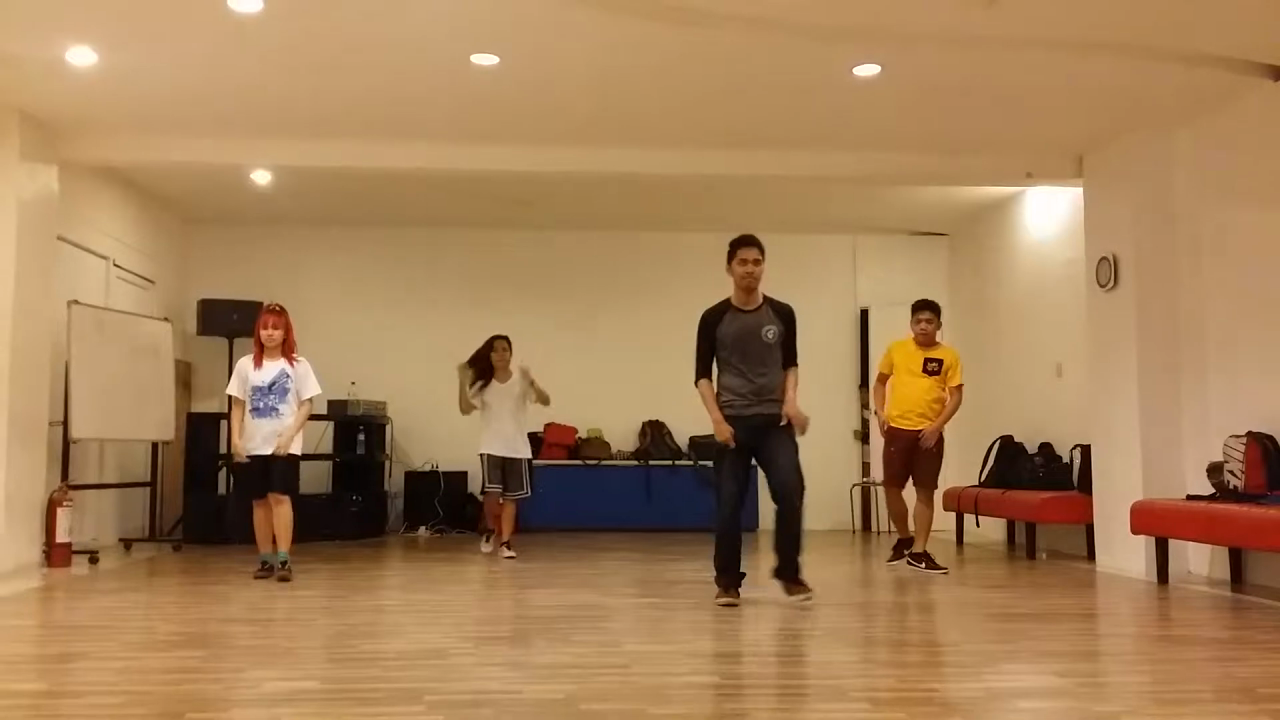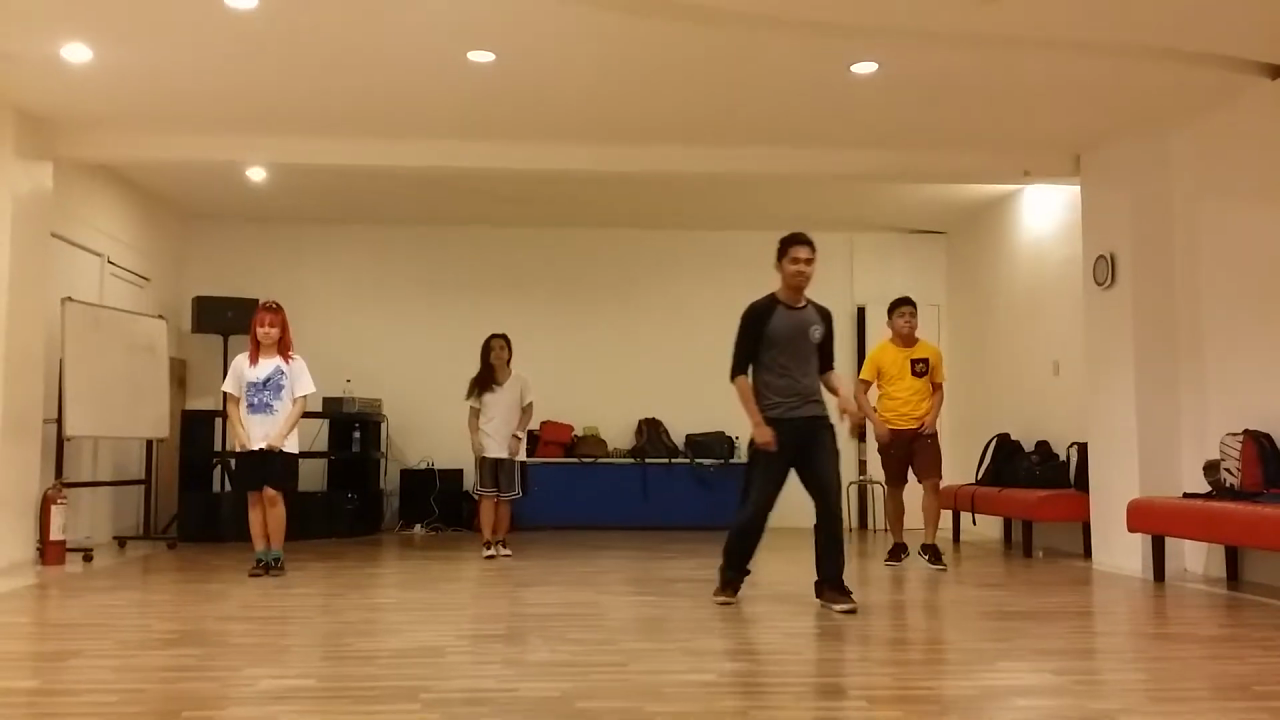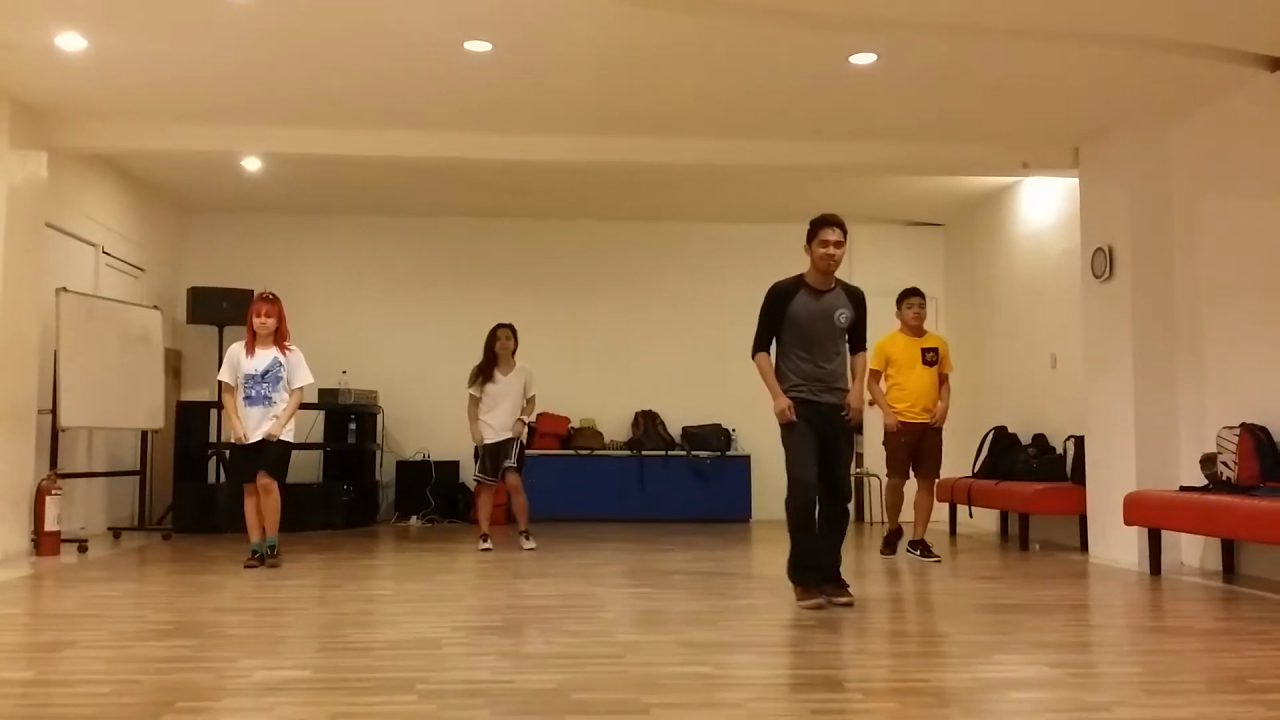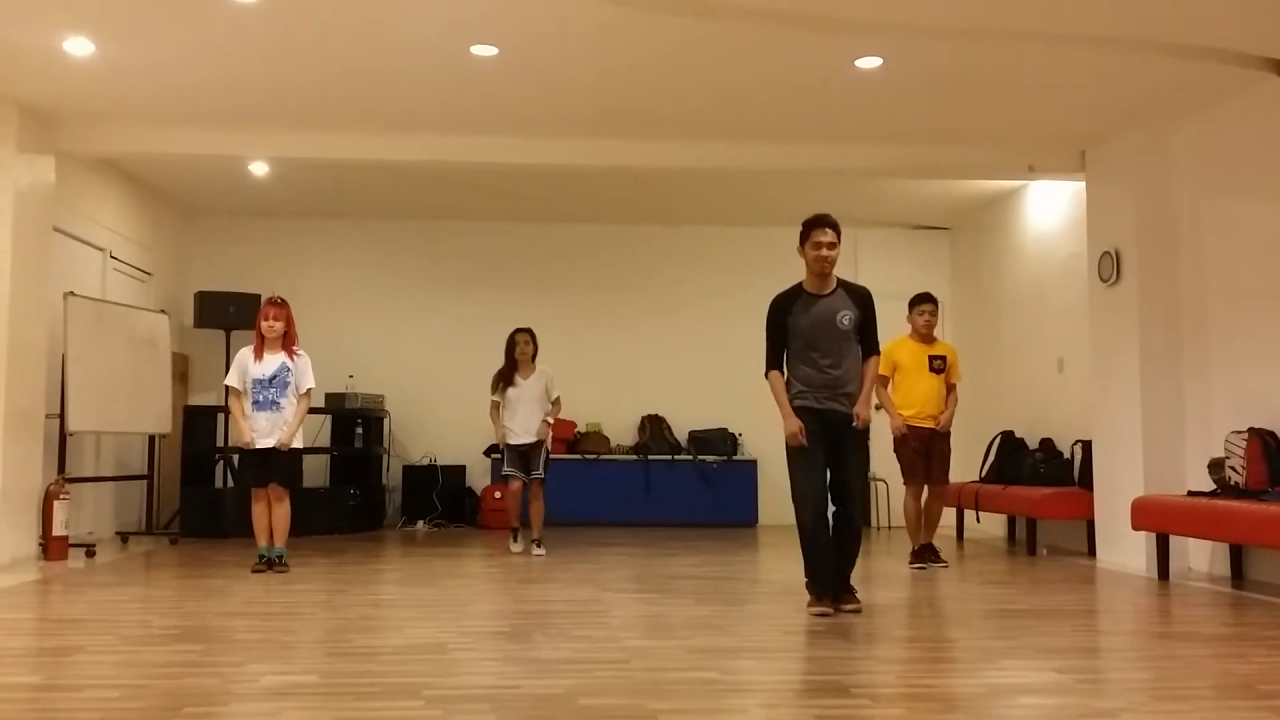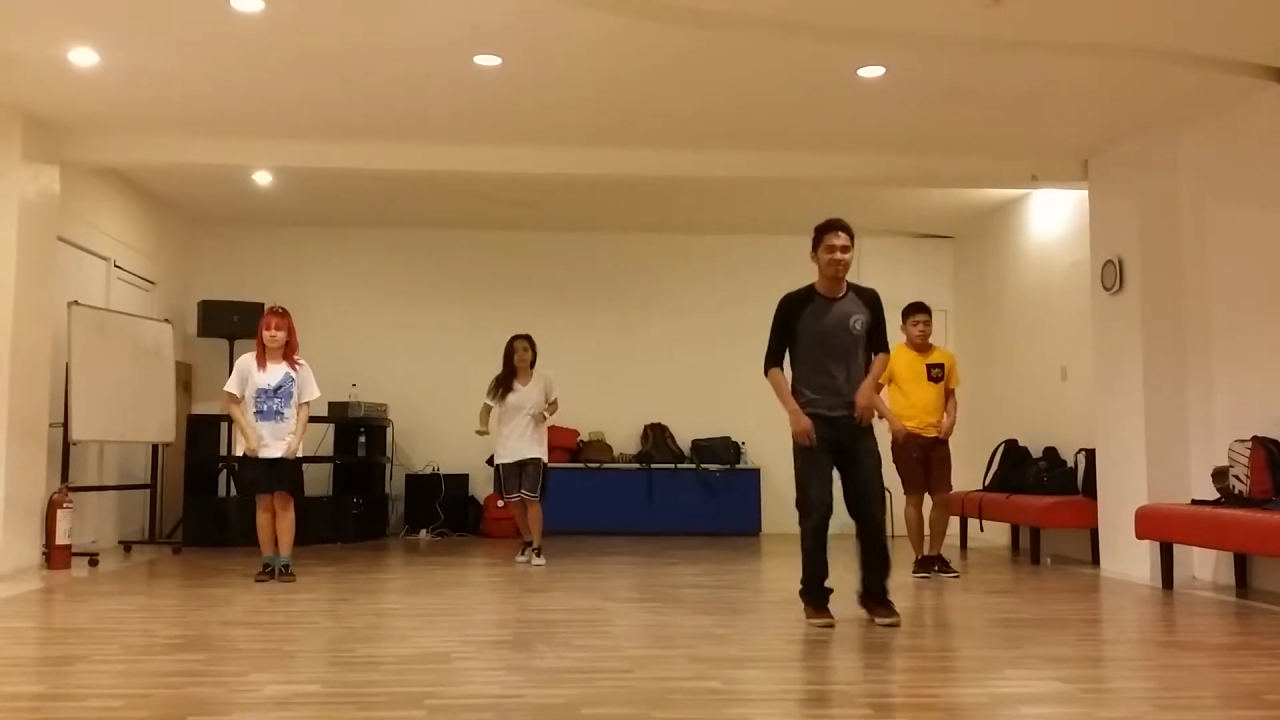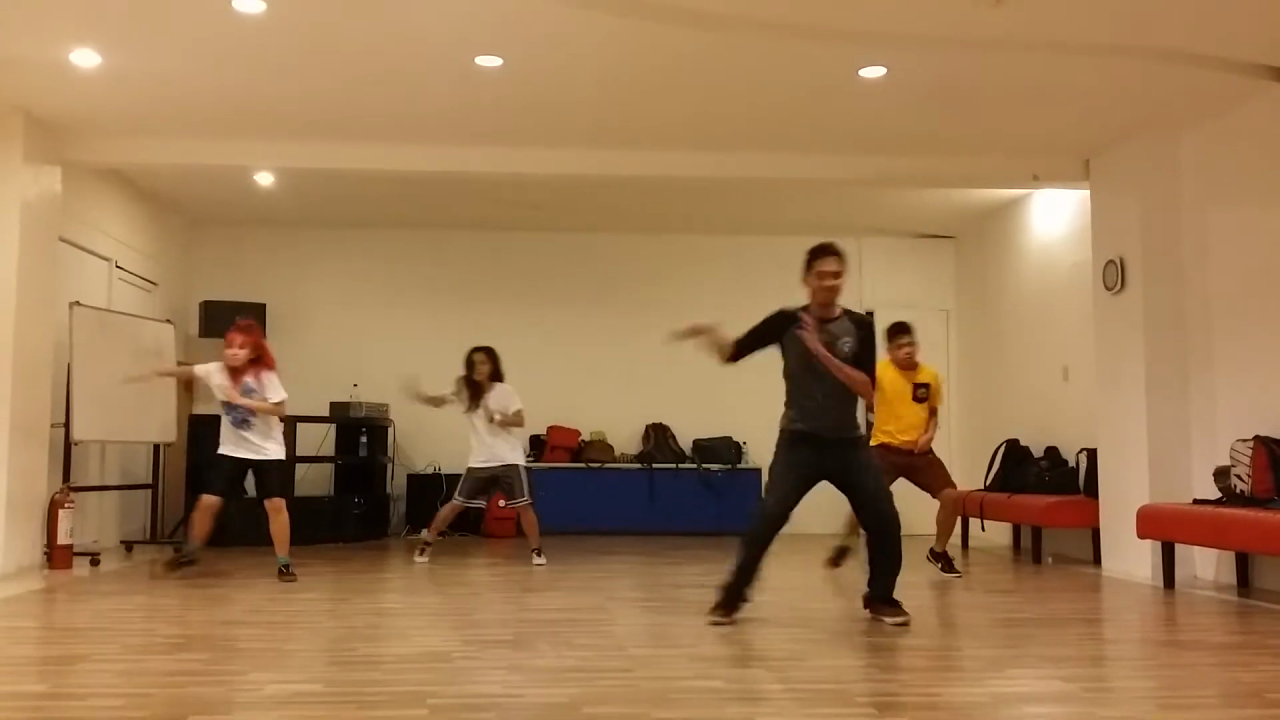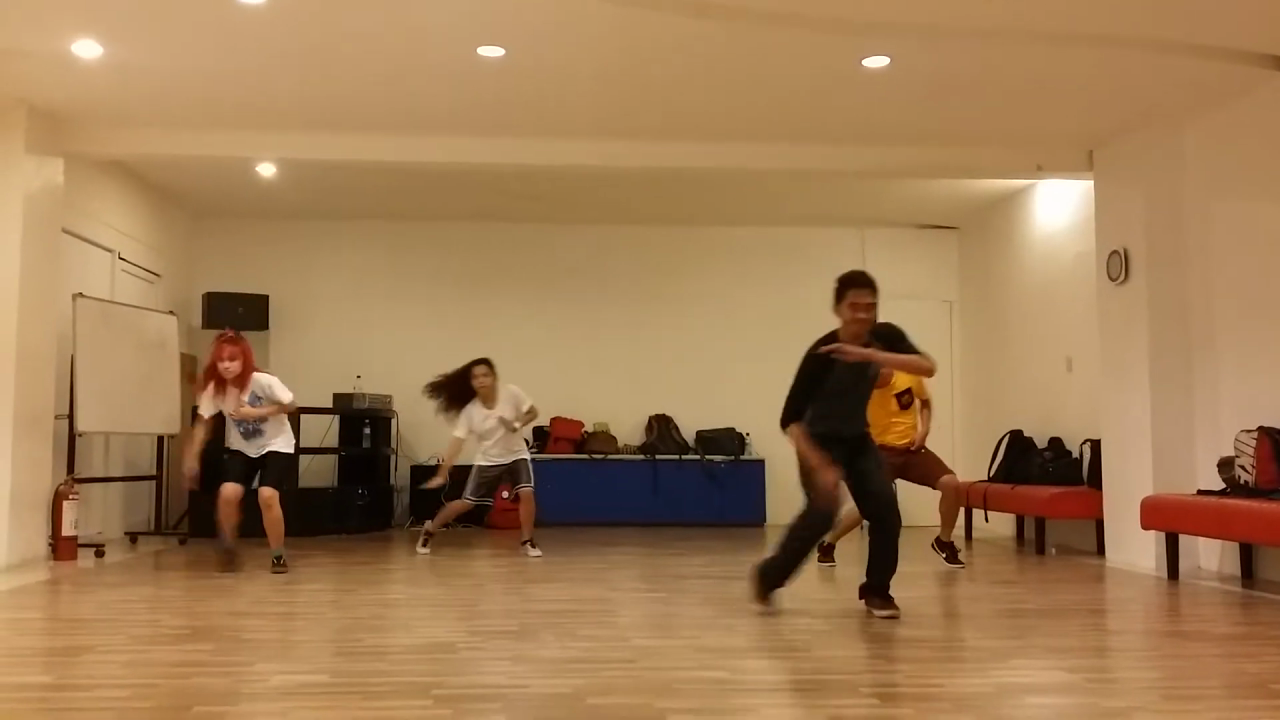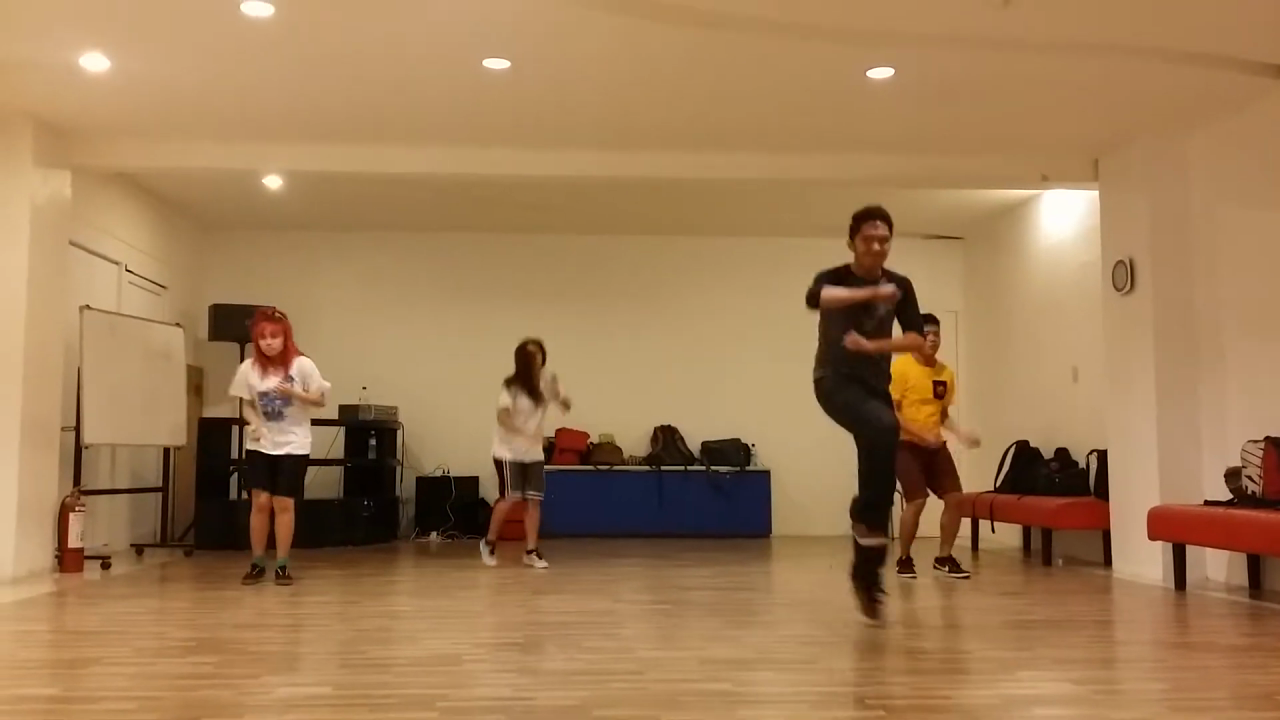
dt=0.4s
person 1, frame 1
left shoulder: (782, 314)
right shoulder: (714, 319)
right elbow: (703, 376)
left wrist: (791, 400)
right wrist: (717, 419)
left hip: (773, 421)
right hip: (732, 423)
left knee: (790, 490)
right knee: (729, 503)
left ankle: (789, 572)
right ankle: (728, 581)
person 1, frame 2
left shoulder: (822, 316)
right shoulder: (760, 312)
right elbow: (739, 372)
left wrist: (842, 395)
right wrist: (757, 422)
left hip: (816, 421)
right hip: (774, 423)
left knee: (830, 501)
right knee: (756, 503)
left ankle: (830, 584)
right ankle: (730, 577)
person 1, frame 3
left shoulder: (853, 298)
right shoulder: (783, 293)
right elbow: (760, 349)
left wrist: (857, 388)
right wrist: (777, 394)
left hip: (839, 407)
right hip: (798, 404)
left knee: (838, 493)
right knee: (804, 486)
left ankle: (830, 576)
right ankle: (806, 578)
person 1, frame 4
left shoulder: (858, 298)
right shoulder: (784, 305)
left elbow: (871, 353)
right elbow: (773, 366)
left wrist: (865, 400)
right wrist: (787, 414)
left hip: (850, 415)
right hip: (806, 416)
left knee: (852, 503)
right knee: (810, 503)
left ankle: (842, 584)
right ankle: (820, 588)
person 1, frame 5
left shoulder: (867, 301)
right shoulder: (794, 304)
left elbow: (880, 351)
right elbow: (772, 364)
left wrist: (869, 383)
right wrist: (794, 412)
left hip: (855, 421)
right hip: (813, 421)
left knee: (871, 508)
right knee: (816, 507)
left ankle: (876, 594)
right ankle: (814, 597)
person 1, frame 6
left shoulder: (859, 326)
right shoulder: (786, 322)
left elbow: (865, 388)
right elbow: (732, 353)
left wrist: (823, 354)
right wrist: (710, 336)
left hip: (848, 441)
right hip: (801, 440)
left knee: (884, 518)
right knee: (771, 515)
left ankle: (881, 598)
right ankle: (732, 595)
person 1, frame 7
left shoulder: (884, 336)
right shoulder: (820, 355)
left elbow: (927, 368)
right elbow: (792, 420)
left wrist: (868, 354)
right wrist: (819, 467)
left hip: (856, 438)
right hip: (818, 439)
left knee: (886, 515)
right knee: (821, 511)
left ankle: (876, 590)
right ankle: (770, 576)
person 1, frame 8
left shoulder: (899, 285)
right shoulder: (833, 280)
left elbow: (917, 340)
right elbow: (816, 299)
left wrist: (872, 345)
right wrist: (871, 294)
left hip: (875, 383)
right hip: (836, 380)
right knee: (883, 428)
left ankle: (867, 580)
right ankle: (869, 515)
person 2, frame 1
left shoulder: (298, 365)
right shoulder: (245, 365)
left elbow: (306, 405)
right elbow: (237, 405)
left wrist: (288, 437)
right wrist: (235, 438)
left hip: (285, 445)
right hip: (253, 446)
left knee: (279, 497)
right knee: (260, 500)
left ankle: (284, 560)
right ankle: (265, 560)
person 2, frame 2
left shoulder: (293, 362)
right shoulder: (242, 362)
left elbow: (300, 402)
right elbow: (232, 402)
left wrist: (281, 434)
right wrist: (239, 433)
left hip: (280, 443)
right hip: (249, 443)
left knee: (272, 495)
right knee: (255, 497)
left ankle: (276, 555)
right ankle: (260, 557)
person 2, frame 3
left shoulder: (290, 354)
right shoulder: (237, 351)
left elbow: (296, 393)
right elbow: (227, 392)
left wrist: (279, 424)
right wrist: (235, 425)
left hip: (277, 433)
right hip: (246, 434)
left knee: (267, 483)
right knee: (250, 488)
left ankle: (272, 545)
right ankle: (256, 548)
person 2, frame 4
left shoulder: (298, 358)
right shoulder: (245, 356)
left elbow: (304, 399)
right elbow: (234, 397)
left wrist: (291, 431)
right wrist: (242, 429)
left hip: (285, 439)
right hip: (254, 439)
left knee: (279, 492)
right knee: (259, 494)
left ankle: (279, 553)
right ankle: (263, 553)
person 2, frame 5
left shoulder: (299, 367)
right shoulder: (246, 363)
left elbow: (303, 407)
right elbow: (232, 404)
left wrist: (296, 439)
right wrist: (249, 437)
left hip: (286, 447)
right hip: (255, 447)
left knee: (285, 501)
right knee: (264, 502)
left ankle: (285, 563)
right ankle: (268, 562)
person 2, frame 6
left shoulder: (265, 376)
right shoulder: (218, 371)
left elbow: (280, 409)
right elbow: (189, 372)
left wrist: (243, 402)
right wrist: (165, 371)
left hip: (268, 450)
right hip: (232, 450)
left knee: (276, 504)
right knee: (207, 502)
left ankle: (284, 563)
right ankle: (189, 551)
person 2, frame 7
left shoulder: (263, 381)
right shoulder: (214, 389)
left elbow: (290, 405)
right elbow: (203, 422)
left wrist: (255, 413)
right wrist: (191, 457)
left hip: (275, 446)
right hip: (239, 448)
left knee: (267, 496)
right knee: (228, 494)
left ankle: (278, 555)
right ankle: (227, 547)
person 2, frame 8
left shoulder: (301, 364)
right shoulder: (248, 368)
left elbow: (322, 397)
right elbow: (241, 401)
left wrist: (293, 392)
right wrist: (251, 420)
left hip: (294, 445)
right hip: (260, 445)
left knee: (284, 503)
right knee: (260, 503)
left ankle: (282, 566)
right ankle: (257, 564)
person 3, frame 1
left shoulder: (949, 356)
right shoulder: (896, 349)
left elbow: (956, 396)
right elbow: (880, 383)
left wrist: (938, 425)
right wrist: (879, 411)
left hip: (929, 433)
right hip: (897, 430)
left knee: (925, 491)
right knee: (892, 487)
left ankle: (919, 552)
right ankle: (904, 539)
person 3, frame 2
left shoulder: (931, 352)
right shoulder: (879, 354)
left elbow: (937, 389)
right elbow: (860, 392)
left wrist: (934, 415)
right wrist: (876, 422)
left hip: (923, 429)
right hip: (892, 430)
left knee: (931, 483)
right knee: (894, 488)
left ankle: (929, 544)
right ankle: (898, 544)
person 3, frame 3
left shoulder: (938, 344)
right shoulder: (887, 344)
left elbow: (944, 381)
right elbow: (873, 382)
left wrist: (944, 405)
right wrist: (887, 411)
left hip: (930, 423)
right hip: (900, 422)
left knee: (926, 482)
right knee: (896, 479)
left ankle: (918, 540)
right ankle: (893, 529)
person 3, frame 4
left shoulder: (947, 352)
right shoulder: (895, 349)
left elbow: (951, 389)
right elbow: (881, 387)
left wrist: (950, 412)
right wrist: (894, 416)
left hip: (938, 429)
right hip: (908, 428)
left knee: (938, 488)
right knee: (914, 487)
left ankle: (927, 543)
right ankle: (917, 548)
person 3, frame 5
left shoulder: (945, 358)
right shoulder: (892, 357)
right elbow: (872, 392)
left wrist: (951, 418)
right wrist: (892, 419)
left hip: (937, 437)
right hip: (907, 437)
left knee: (942, 497)
right knee: (914, 497)
left ankle: (935, 555)
right ankle: (920, 558)
person 3, frame 6
left shoulder: (930, 377)
right shoulder: (879, 371)
left wrist: (930, 433)
left hip: (919, 450)
right hip: (886, 448)
left knee: (951, 495)
left ankle: (939, 552)
right ankle: (843, 546)
person 3, frame 7
left shoulder: (909, 376)
left elbow: (925, 401)
left wrist: (924, 429)
left hip: (913, 447)
right hip: (882, 451)
left knee: (952, 484)
left ankle: (944, 542)
right ankle: (827, 544)
person 3, frame 8
left shoulder: (945, 373)
right shoulder: (901, 368)
left wrist: (962, 435)
right wrist: (918, 434)
left hip: (935, 445)
right hip: (905, 444)
left knee: (954, 497)
right knee: (917, 500)
left ankle: (944, 557)
right ankle: (904, 558)
person 4, frame 1
left shoulder: (521, 382)
right shoulder: (482, 385)
left elbow: (545, 401)
right elbow: (465, 410)
left wrist: (532, 384)
right wrist: (463, 383)
left hip: (517, 448)
right hip: (491, 447)
left knee: (511, 497)
right knee: (493, 493)
left ankle: (506, 542)
right ankle: (490, 529)
person 4, frame 2
left shoulder: (520, 381)
right shoulder: (480, 383)
left elbow: (527, 412)
right elbow: (473, 415)
left wrist: (517, 435)
right wrist: (474, 438)
left hip: (510, 448)
right hip: (486, 447)
left knee: (506, 497)
right knee: (487, 495)
left ankle: (501, 540)
right ankle: (487, 542)
person 4, frame 3
left shoulder: (524, 372)
right shoulder: (482, 372)
left elbow: (531, 402)
right elbow: (473, 403)
left wrist: (522, 420)
right wrist: (474, 428)
left hip: (512, 435)
right hip: (487, 436)
left knee: (513, 481)
right knee: (486, 486)
left ankle: (524, 532)
right ankle: (484, 535)
person 4, frame 4
left shoulder: (545, 375)
right shoulder: (503, 377)
left elbow: (556, 404)
right elbow: (495, 407)
left wrist: (548, 421)
right wrist: (498, 427)
left hip: (537, 440)
right hip: (512, 440)
left knee: (535, 489)
right knee: (514, 487)
left ankle: (537, 539)
right ankle: (515, 530)
person 4, frame 5
left shoulder: (544, 379)
right shoulder: (501, 383)
left elbow: (554, 404)
right elbow: (486, 408)
left wrist: (545, 413)
right wrist: (483, 426)
left hip: (533, 450)
right hip: (506, 451)
left knee: (531, 500)
right knee: (516, 501)
left ankle: (536, 548)
right ankle: (527, 542)
person 4, frame 6
left shoulder: (505, 391)
right shoulder: (466, 389)
left elbow: (520, 421)
right elbow: (439, 401)
left wrist: (497, 419)
right wrist: (420, 396)
left hip: (509, 459)
right hip: (481, 461)
left knee: (523, 505)
right knee: (457, 503)
left ankle: (536, 550)
right ankle: (427, 542)
person 4, frame 7
left shoulder: (512, 393)
right shoulder: (469, 411)
left elbow: (533, 413)
right elbow: (457, 443)
left wrist: (516, 425)
right wrist: (442, 474)
left hip: (516, 454)
right hip: (487, 460)
left knee: (526, 494)
right knee: (466, 501)
left ankle: (528, 541)
right ankle: (429, 529)
person 4, frame 8
left shoulder: (546, 382)
right shoulder: (512, 386)
left elbow: (566, 407)
right elbow: (502, 418)
left wrist: (558, 396)
right wrist: (523, 434)
left hip: (534, 452)
right hip: (508, 451)
left knee: (534, 500)
right knee: (511, 499)
left ankle: (531, 550)
right ankle: (488, 541)
